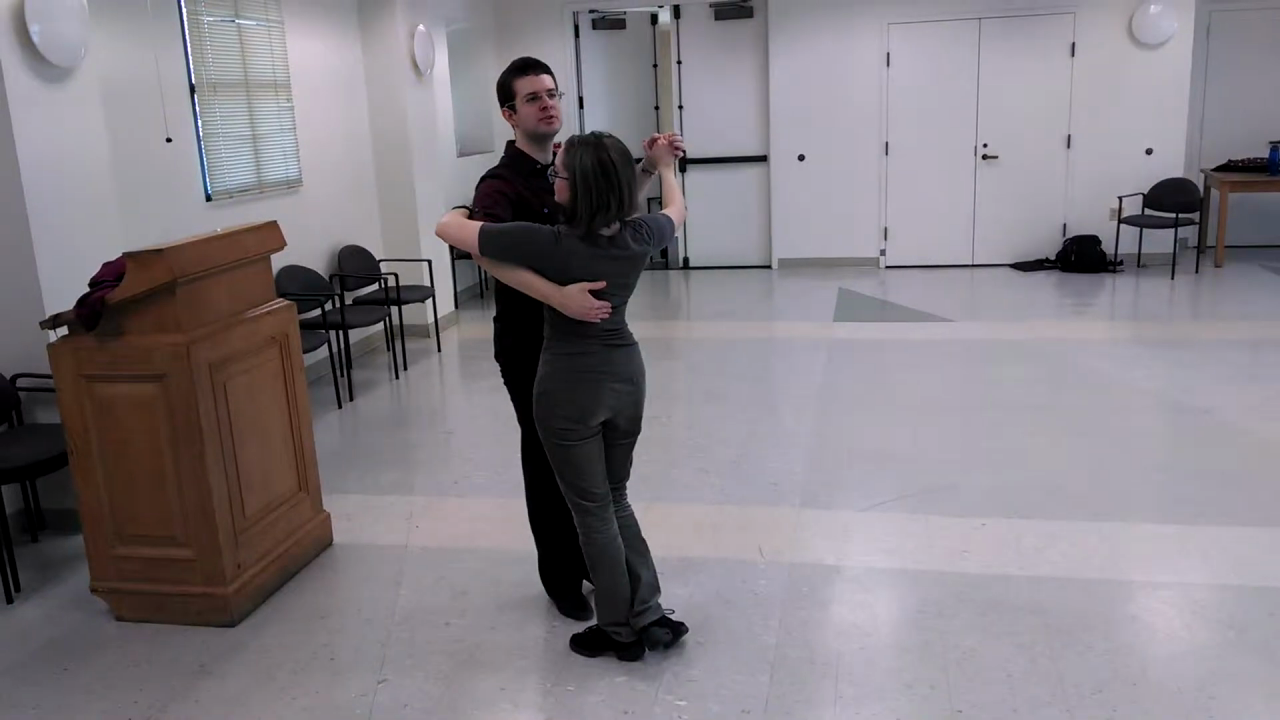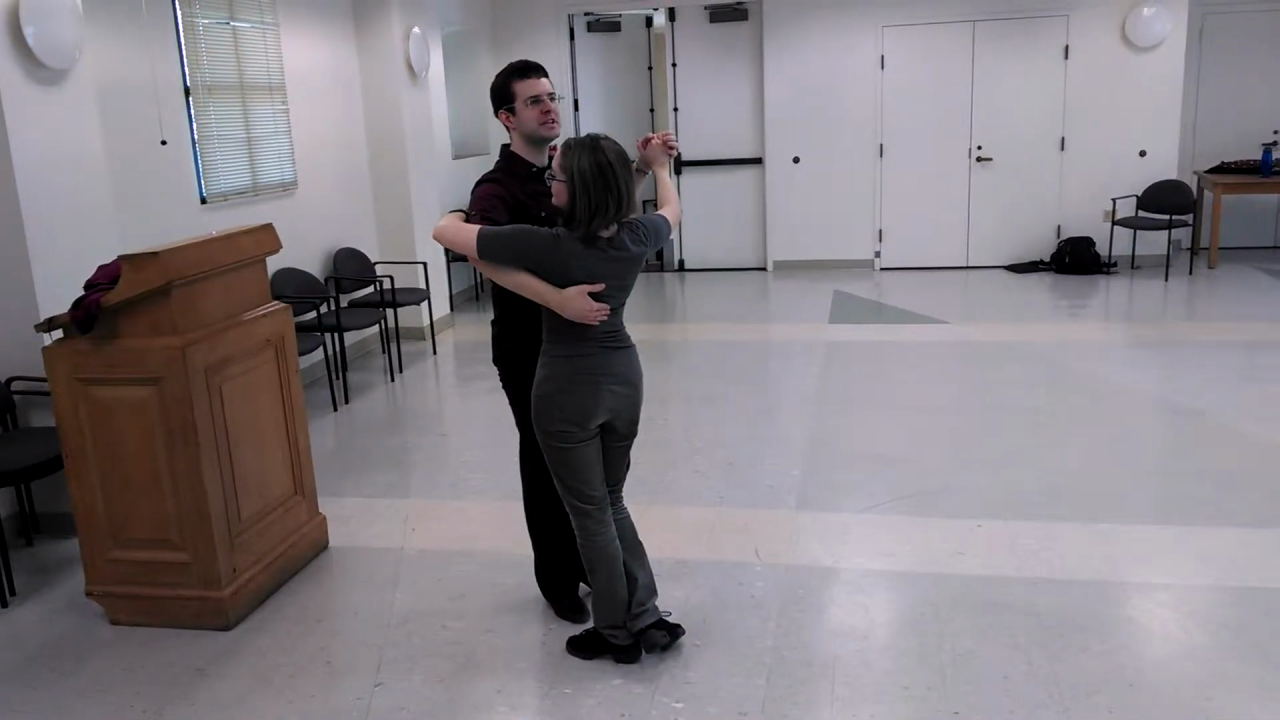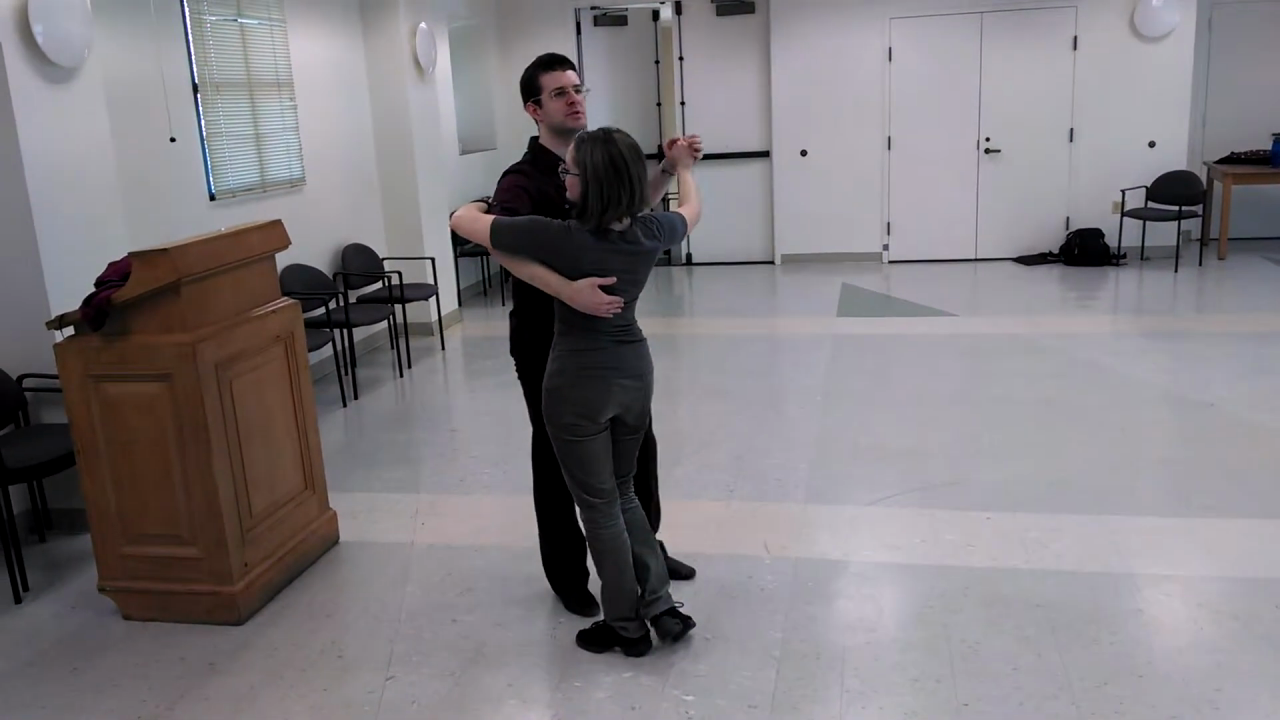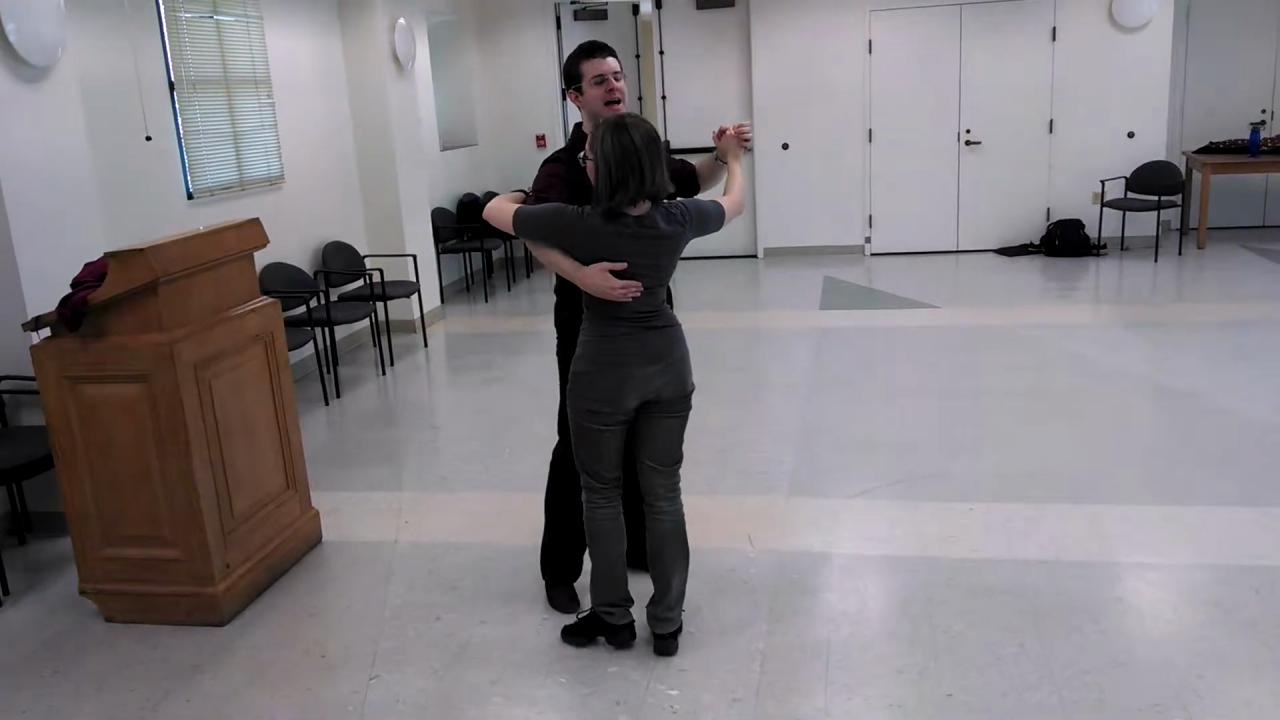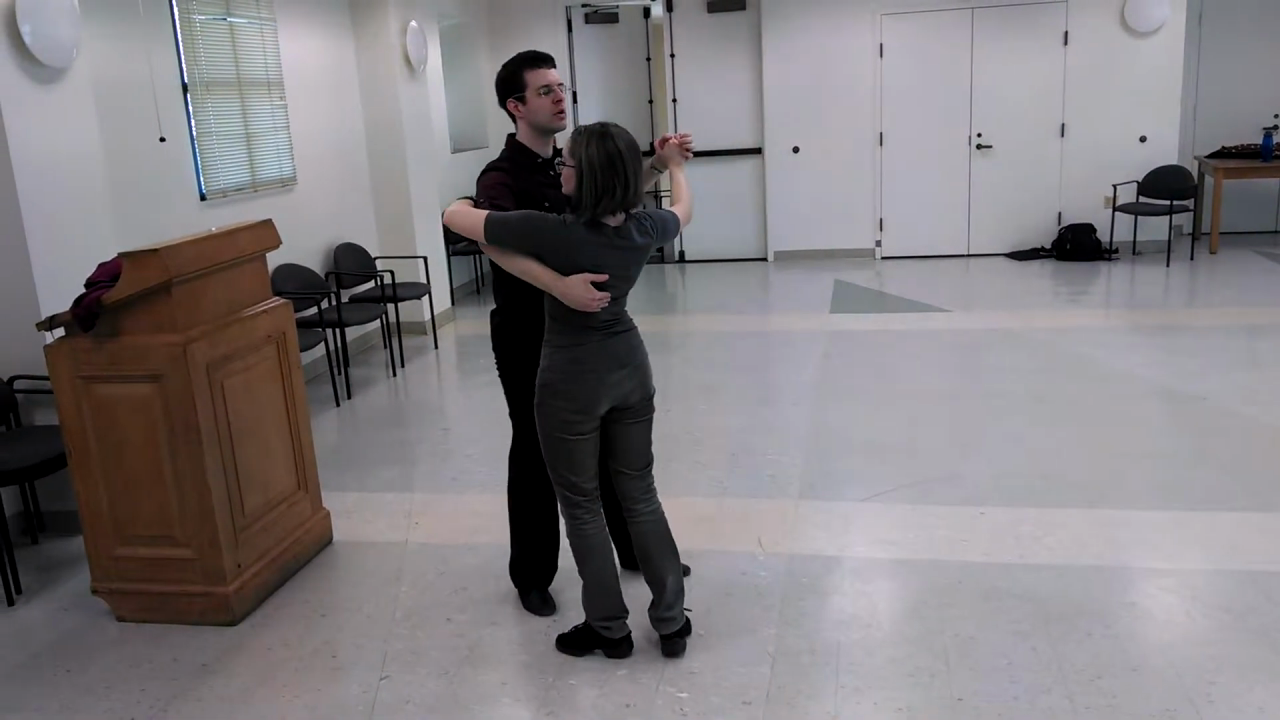
dt=1s
person 1, frame 1
right shoulder: (501, 185)
right elbow: (489, 251)
left wrist: (649, 167)
right wrist: (558, 296)
right hip: (530, 348)
right knee: (547, 460)
left ankle: (591, 557)
right ankle: (560, 575)
person 1, frame 2
right shoulder: (497, 190)
right elbow: (488, 257)
left wrist: (643, 168)
right wrist: (557, 298)
right hip: (529, 352)
right knee: (546, 465)
left ankle: (589, 561)
right ankle: (557, 578)
person 1, frame 3
right shoulder: (523, 182)
left wrist: (669, 170)
right wrist: (567, 290)
right hip: (549, 347)
left knee: (638, 446)
right knee: (558, 460)
right ankle: (568, 574)
person 1, frame 4
right shoulder: (563, 168)
left elbow: (692, 181)
left wrist: (724, 154)
right wrist: (580, 276)
right hip: (589, 332)
right knee: (580, 448)
left ankle: (635, 544)
right ankle: (559, 569)
person 1, frame 5
right shoulder: (502, 178)
left wrist: (660, 164)
right wrist: (559, 285)
right hip: (529, 343)
right knee: (535, 456)
left ankle: (637, 550)
right ankle: (532, 574)
person 2, frame 1
left shoulder: (549, 244)
right shoulder: (639, 236)
left elbow: (447, 228)
right elbow: (676, 211)
left wrist: (464, 208)
right wrist: (665, 165)
left hip: (569, 386)
right hip: (625, 375)
left knee: (592, 510)
right knee: (615, 499)
left ankle: (620, 630)
right ankle: (650, 615)
person 2, frame 2
left shoulder: (546, 247)
right shoulder: (636, 237)
left elbow: (445, 233)
right elbow: (671, 212)
left wrist: (461, 213)
right wrist: (660, 166)
left hip: (567, 388)
right hip: (623, 377)
left knee: (589, 512)
right knee: (611, 502)
left ankle: (617, 634)
right ankle: (647, 618)
person 2, frame 3
left shoulder: (559, 238)
right shoulder: (651, 232)
left elbow: (462, 222)
right elbow: (691, 212)
left wrist: (480, 204)
right wrist: (683, 167)
left hip: (577, 382)
right hip: (634, 370)
left knee: (599, 506)
right knee: (622, 493)
left ankle: (627, 626)
right ankle: (660, 603)
person 2, frame 4
left shoulder: (577, 225)
right shoulder: (678, 219)
left elbow: (494, 211)
right elbow: (733, 204)
left wrist: (520, 194)
right wrist: (733, 158)
left hip: (604, 370)
right hip: (667, 362)
left knee: (601, 492)
right knee: (663, 494)
left ankle: (612, 614)
right ankle: (667, 623)
person 2, frame 5
left shoulder: (554, 234)
right shoulder: (643, 229)
left elbow: (453, 218)
right elbow: (682, 210)
left wrist: (469, 201)
right wrist: (676, 165)
left hip: (572, 381)
right hip: (630, 370)
left knee: (581, 506)
right knee: (640, 496)
left ankle: (609, 627)
right ankle: (671, 619)
